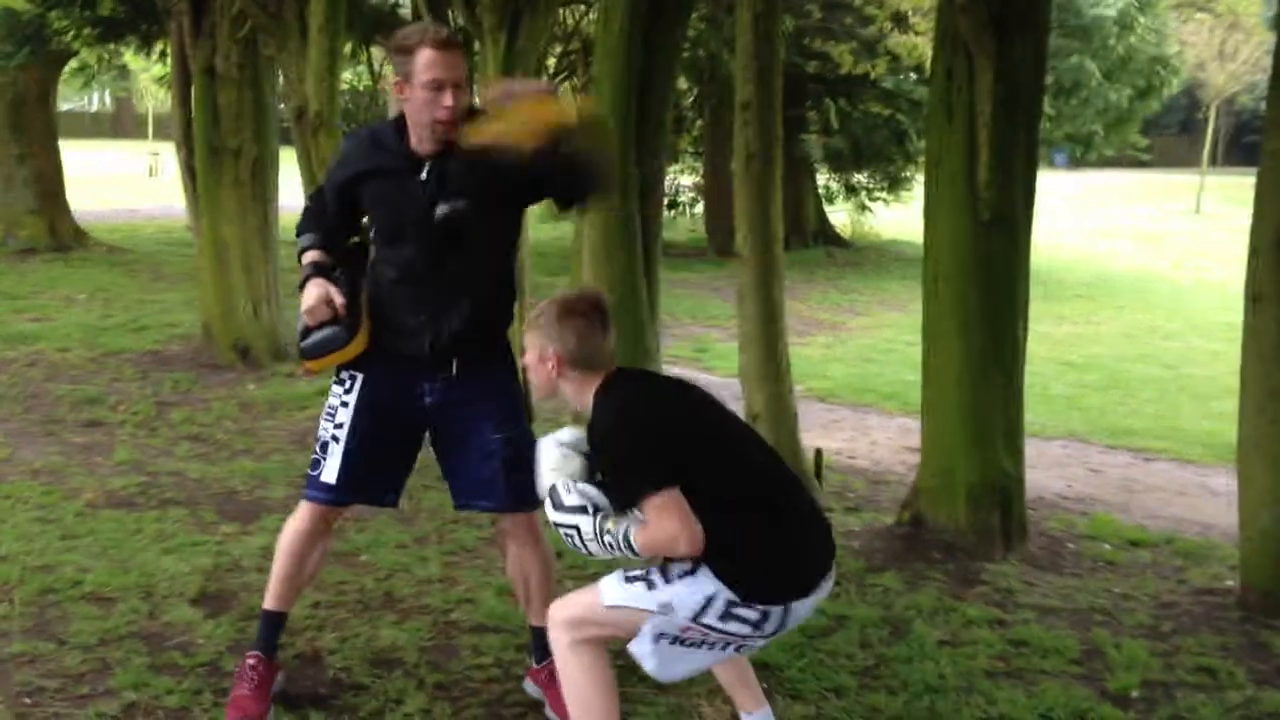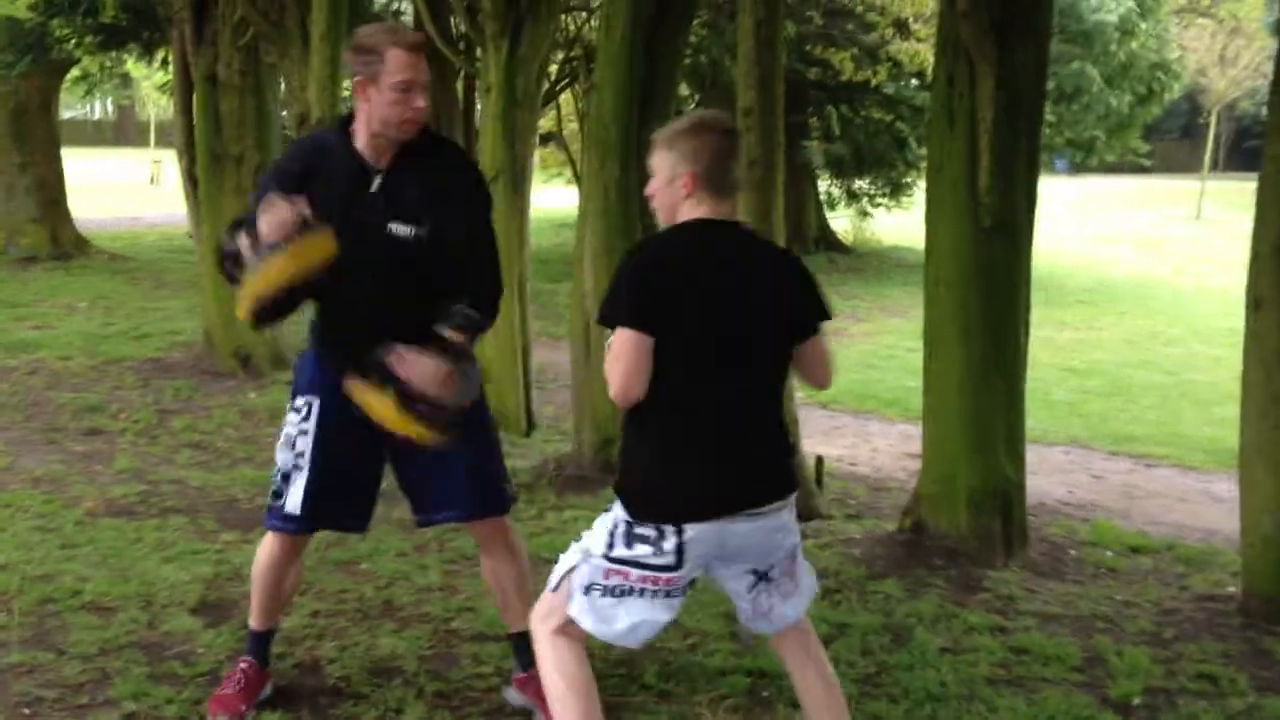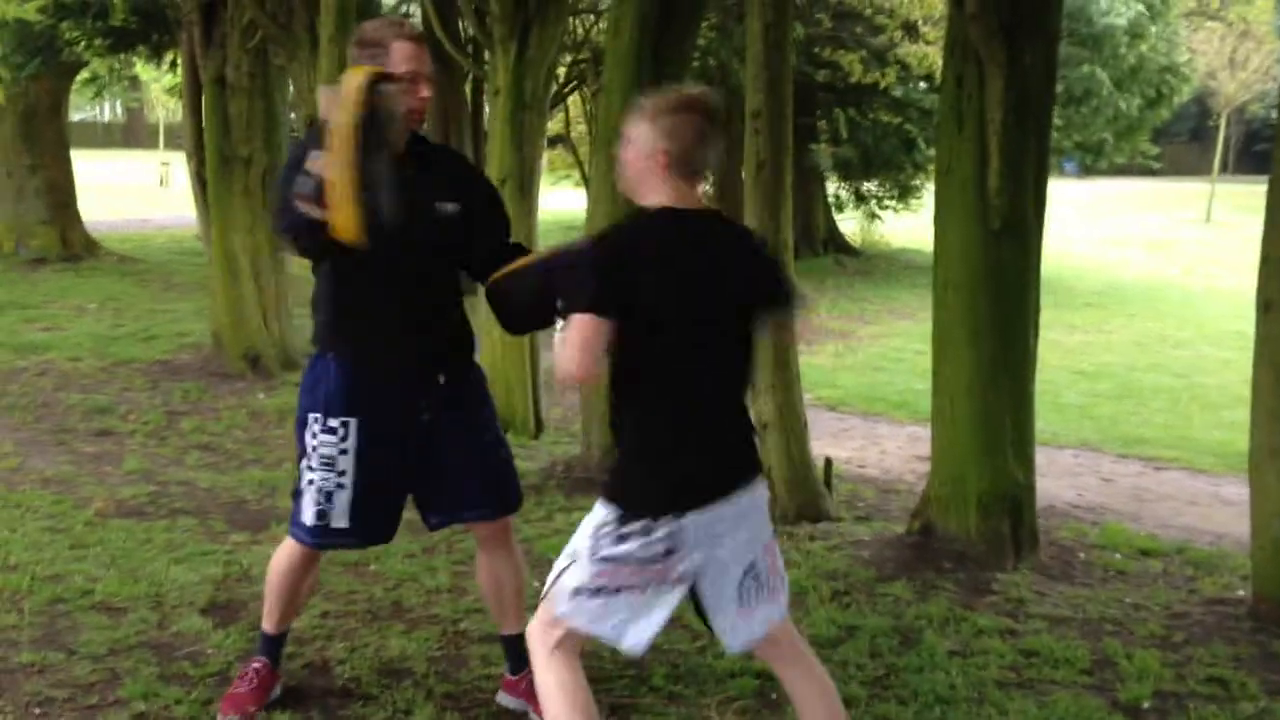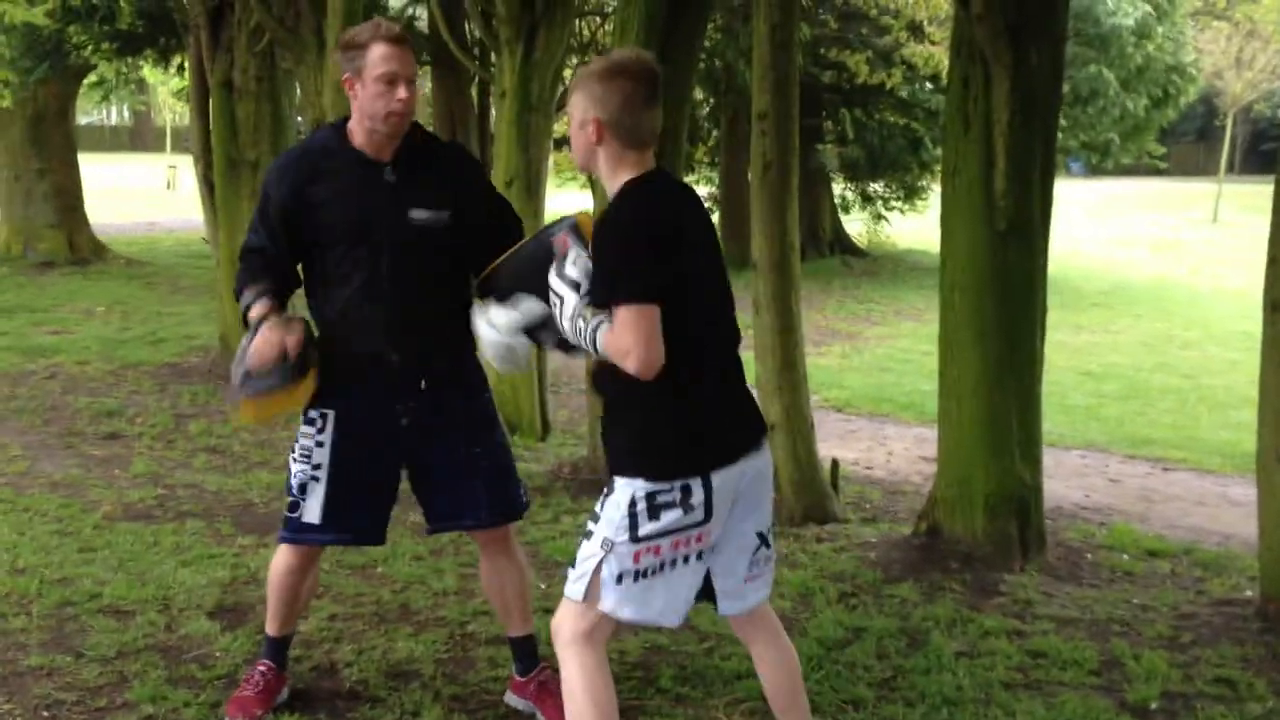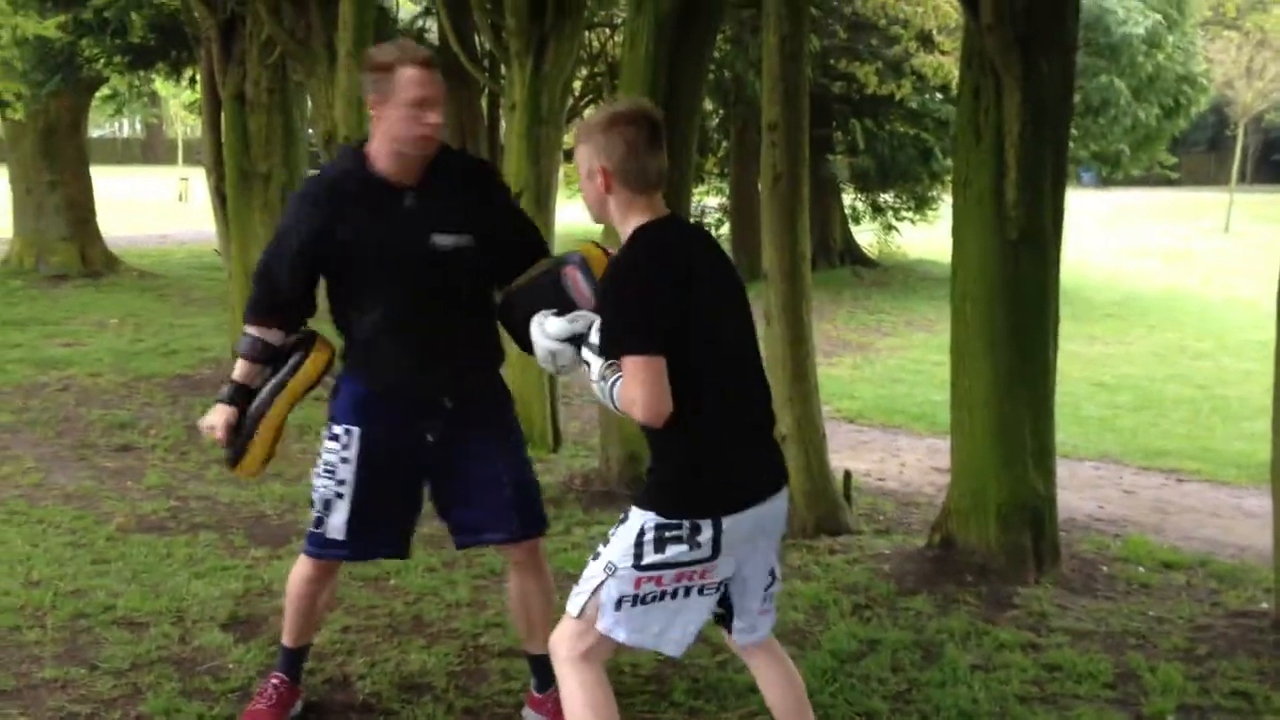
dt=0.3s
person 1, frame 1
left shoulder: (491, 153)
right shoulder: (371, 151)
left elbow: (568, 177)
right elbow: (323, 220)
right wrist: (316, 277)
left hip: (474, 369)
right hip: (387, 361)
left knee: (518, 515)
right knee: (320, 506)
right ankle: (263, 657)
person 1, frame 2
left shoulder: (449, 172)
right shoulder: (310, 160)
left elbow: (473, 285)
left wrist: (435, 357)
right wrist: (264, 232)
left hip: (433, 375)
right hip: (337, 374)
left knee: (489, 522)
right knee: (288, 527)
right ankle: (253, 663)
person 1, frame 3
left shoulder: (448, 170)
right shoulder: (324, 153)
left elbow: (494, 259)
right elbow: (309, 234)
left hip: (447, 378)
right hip: (353, 380)
left knee: (493, 524)
right knee: (311, 535)
person 1, frame 4
left shoulder: (449, 168)
right shoulder: (304, 169)
left elbow: (503, 254)
right elbow: (261, 263)
right wrist: (269, 322)
left hip: (447, 382)
right hip: (349, 385)
left knee: (493, 529)
right knee: (303, 538)
person 1, frame 5
left shoulder: (474, 187)
right shoulder: (331, 196)
left elbow: (528, 273)
right elbow: (278, 297)
right wrist: (238, 394)
left hip: (471, 399)
right hip: (374, 399)
left knee: (522, 543)
right knee: (325, 552)
person 2, frame 1
left shoulder: (617, 423)
right shoulder: (642, 392)
left elbow: (682, 537)
left wrist: (599, 531)
right wrist: (600, 497)
left hip: (764, 583)
right hip: (804, 558)
left knee: (569, 622)
person 2, frame 2
left shoulder: (649, 261)
right shoulder: (780, 267)
left elbow: (624, 387)
right elbow: (816, 372)
left wrist: (628, 339)
left hip: (663, 508)
right hip: (762, 499)
left knee: (552, 626)
right knee: (792, 630)
person 2, frame 3
left shoulder: (618, 248)
right shoulder: (736, 244)
left elbow: (576, 367)
right elbow: (787, 317)
left wrist: (575, 320)
left hip: (651, 500)
right hip: (735, 488)
left knee: (549, 638)
right knee: (781, 644)
person 2, frame 4
left shoulder: (624, 223)
right shoulder: (677, 200)
left elbow: (642, 357)
left wrist: (578, 316)
right wrist: (584, 304)
left hip: (676, 472)
right hip: (740, 453)
left knee: (577, 632)
right knee: (752, 617)
person 2, frame 5
left shoulder: (631, 270)
right shoulder: (699, 246)
left elbow: (651, 406)
left wrist: (601, 371)
right wrist: (597, 336)
left hip: (692, 507)
right hip: (761, 491)
left knee: (575, 648)
right knee: (753, 639)
